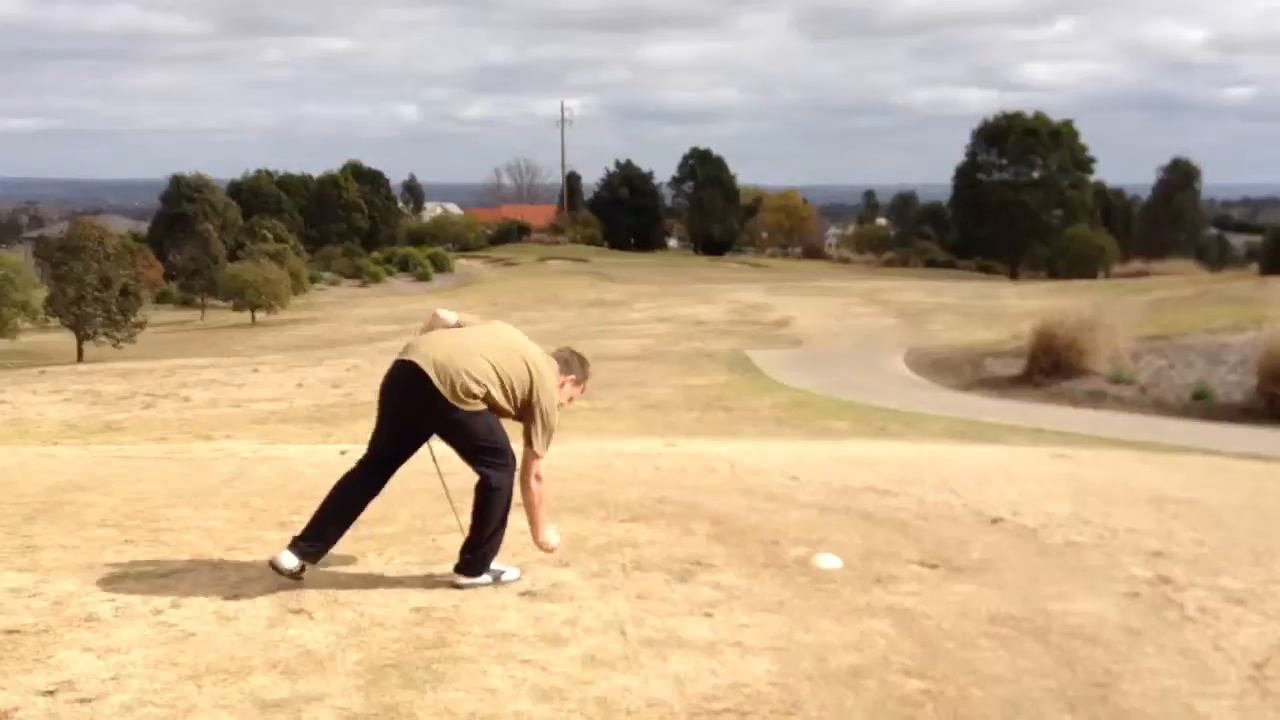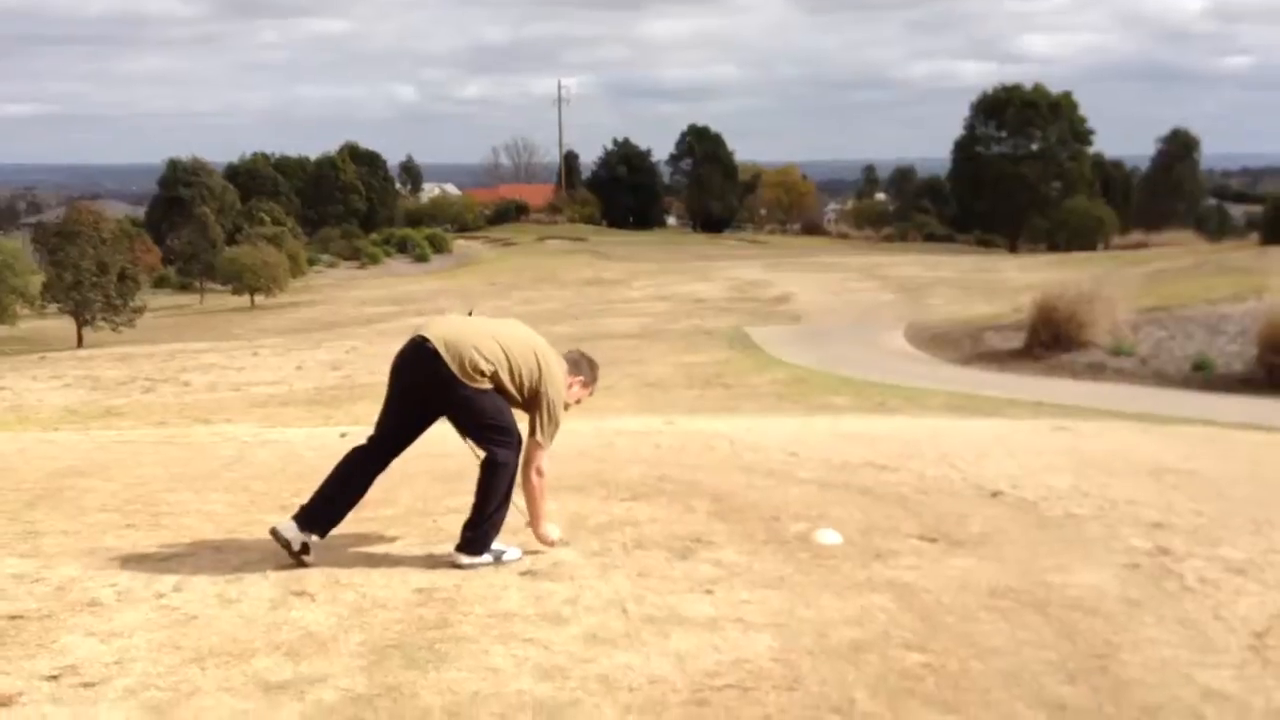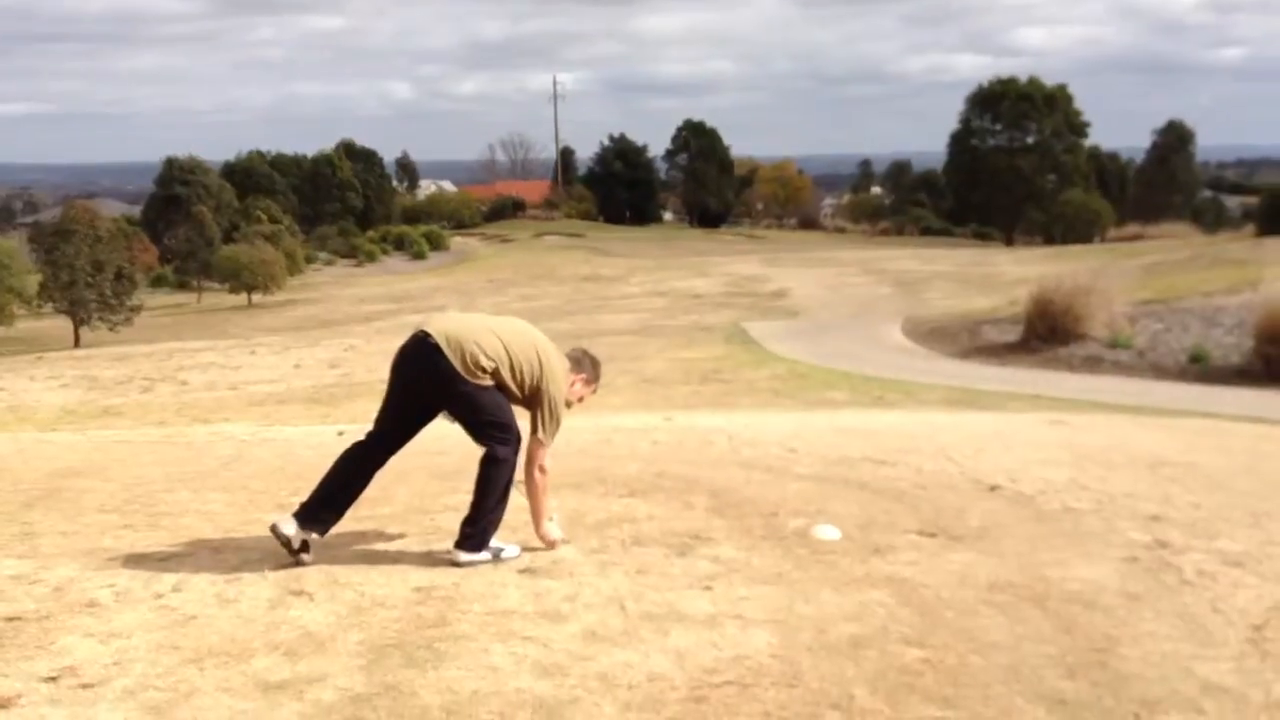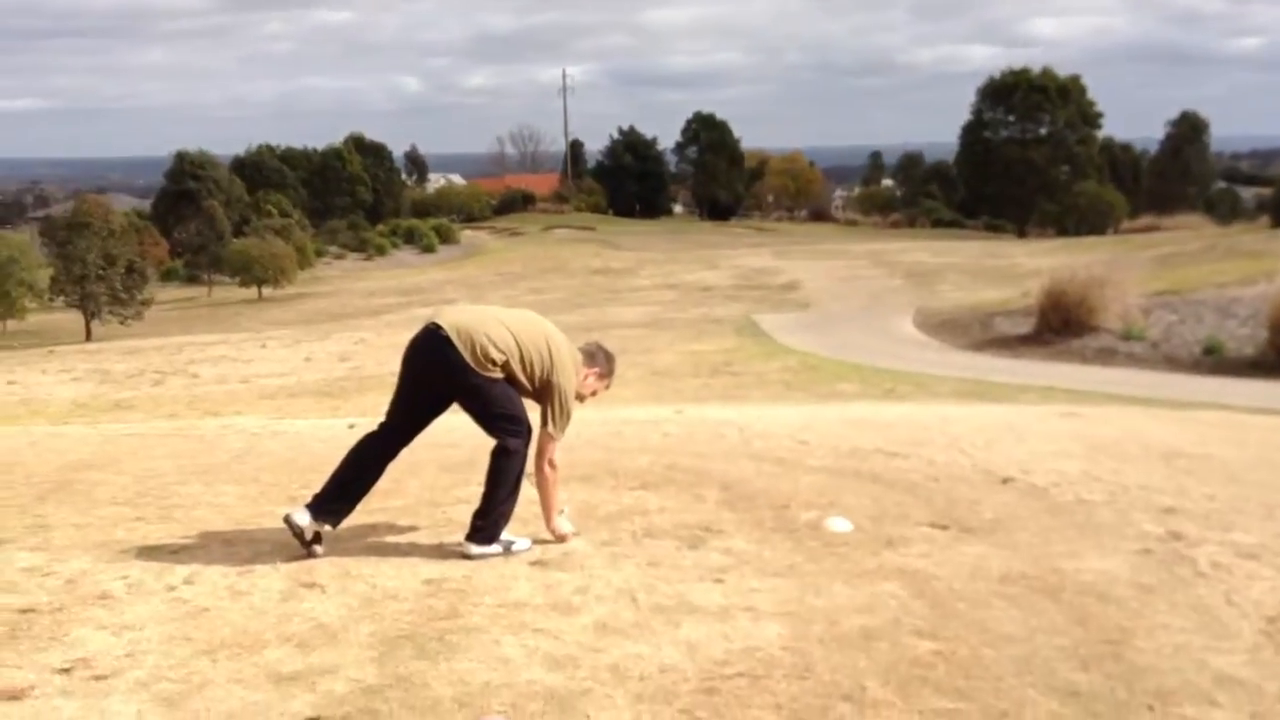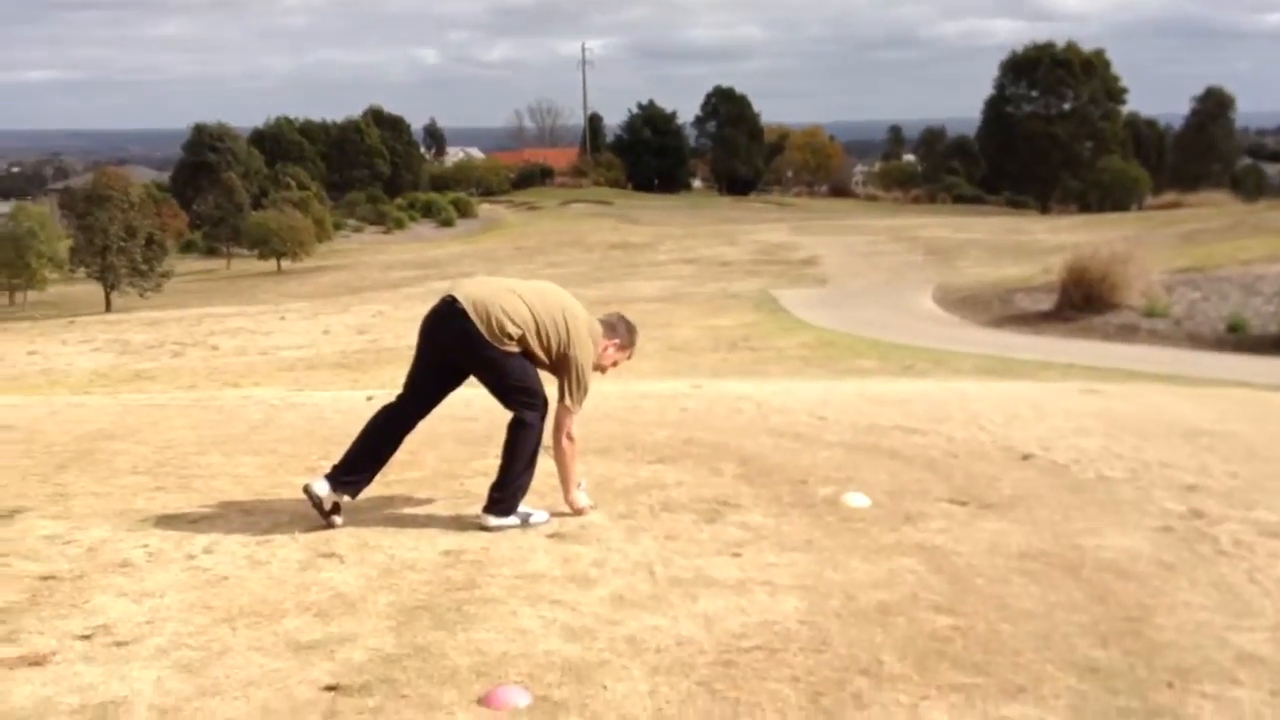
dt=0.3s
person 1, frame 1
left shoulder: (502, 333)
right shoulder: (546, 387)
left elbow: (440, 317)
right elbow: (532, 475)
right wrist: (540, 531)
left hip: (406, 367)
right hip: (452, 387)
left knee: (375, 466)
right knee: (499, 467)
left ankle: (299, 553)
right ankle: (475, 568)
person 1, frame 2
left shoulder: (525, 340)
right shoulder: (553, 382)
left elbow: (452, 316)
right elbow: (534, 468)
right wrist: (541, 526)
left hip: (418, 349)
right hip: (459, 366)
left knee: (380, 446)
right knee: (505, 448)
left ankle: (302, 528)
right ankle: (476, 548)
person 1, frame 3
left shoulder: (536, 349)
right shoulder: (554, 381)
right elbow: (537, 466)
right wrist: (543, 525)
left hip: (421, 344)
right hip: (458, 363)
left knee: (379, 442)
right knee: (504, 444)
left ankle: (302, 525)
right ankle: (473, 545)
person 1, frame 4
left shoulder: (552, 345)
right shoulder: (565, 374)
right elbow: (546, 459)
right wrist: (554, 519)
left hip: (432, 337)
right hip: (468, 354)
left knee: (392, 433)
right knee: (515, 436)
left ankle: (314, 516)
right ankle: (485, 537)
person 1, frame 5
left shoulder: (573, 319)
right shoulder: (583, 346)
right elbow: (564, 433)
right wrist: (572, 492)
left hip: (450, 308)
right hip: (484, 326)
left knee: (409, 405)
right knee: (531, 409)
left ankle: (334, 487)
right ankle: (502, 509)
